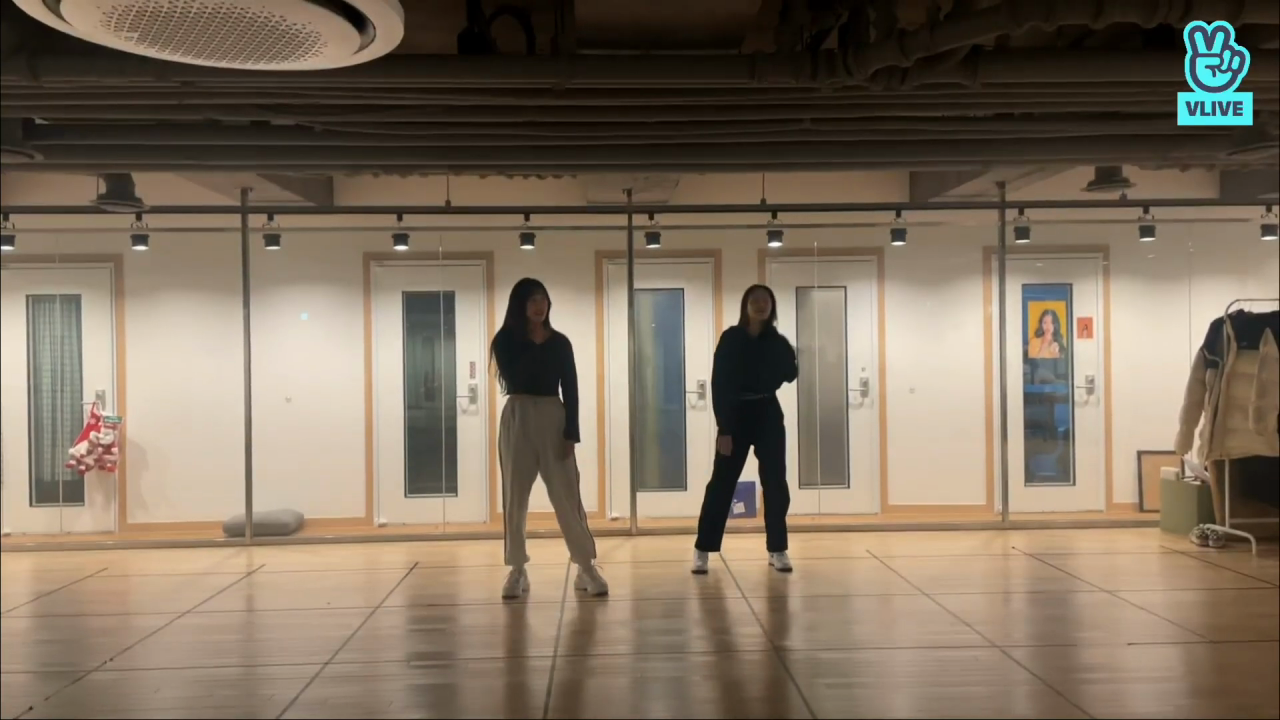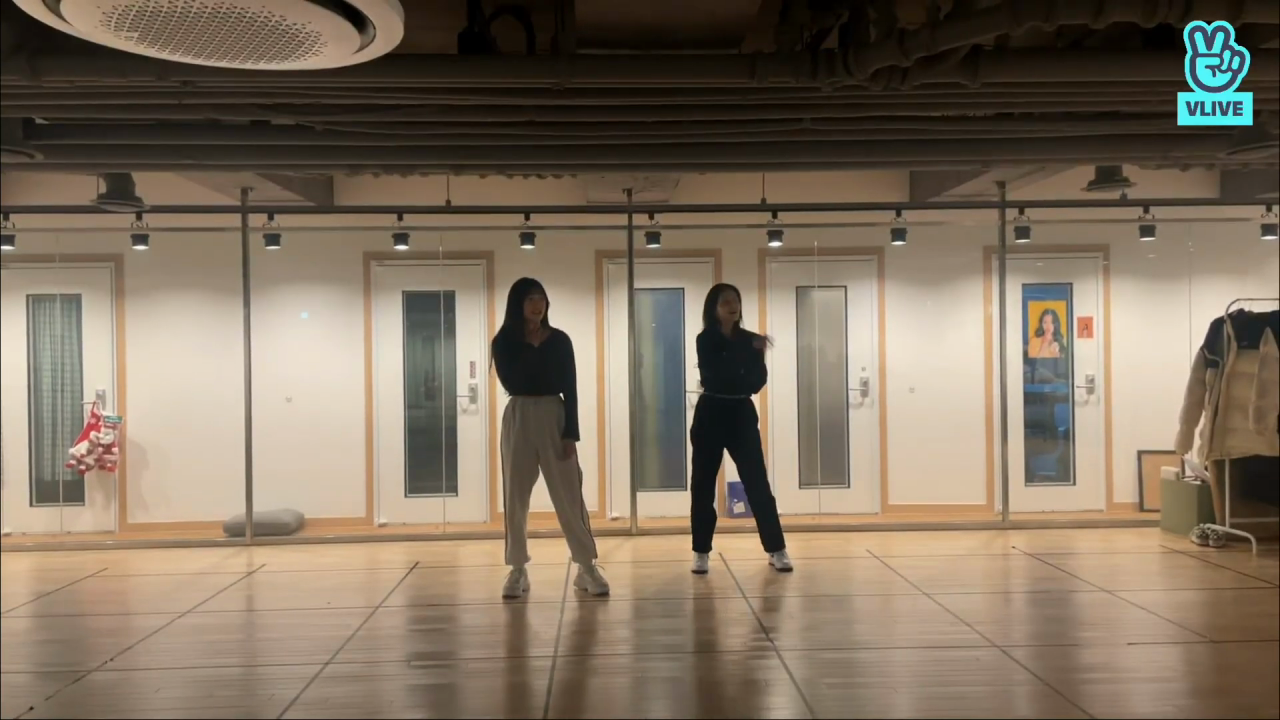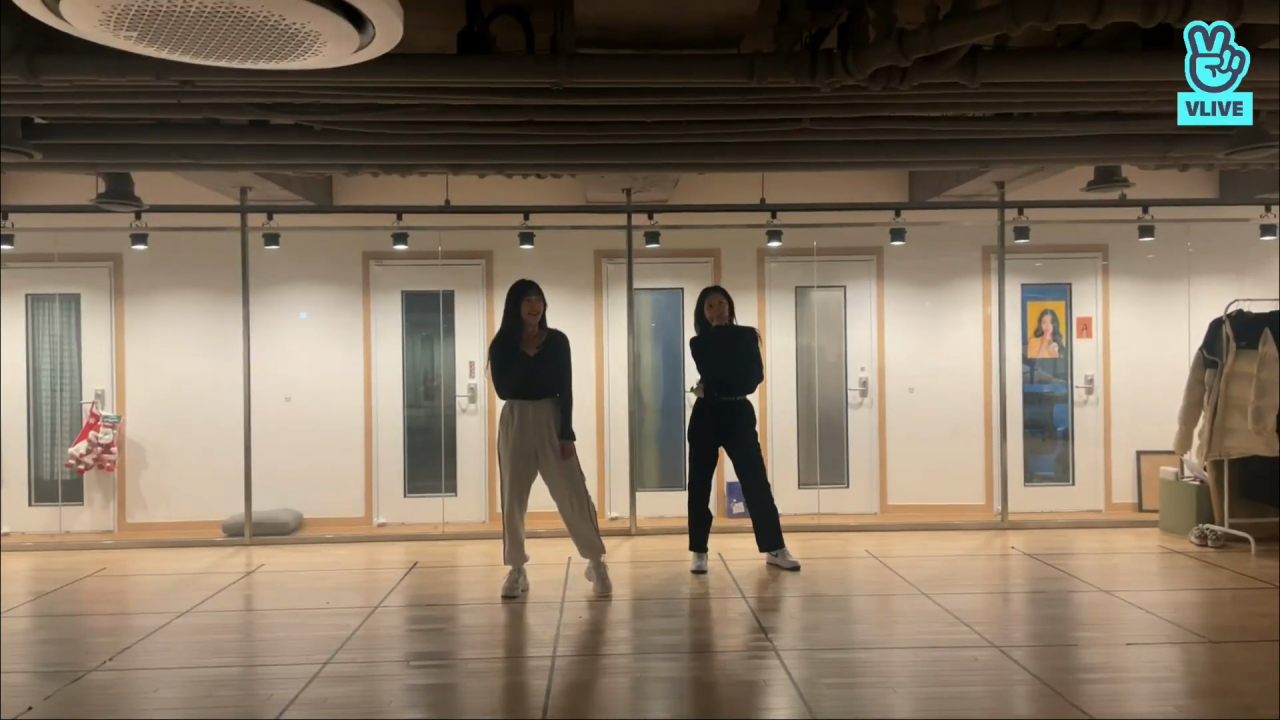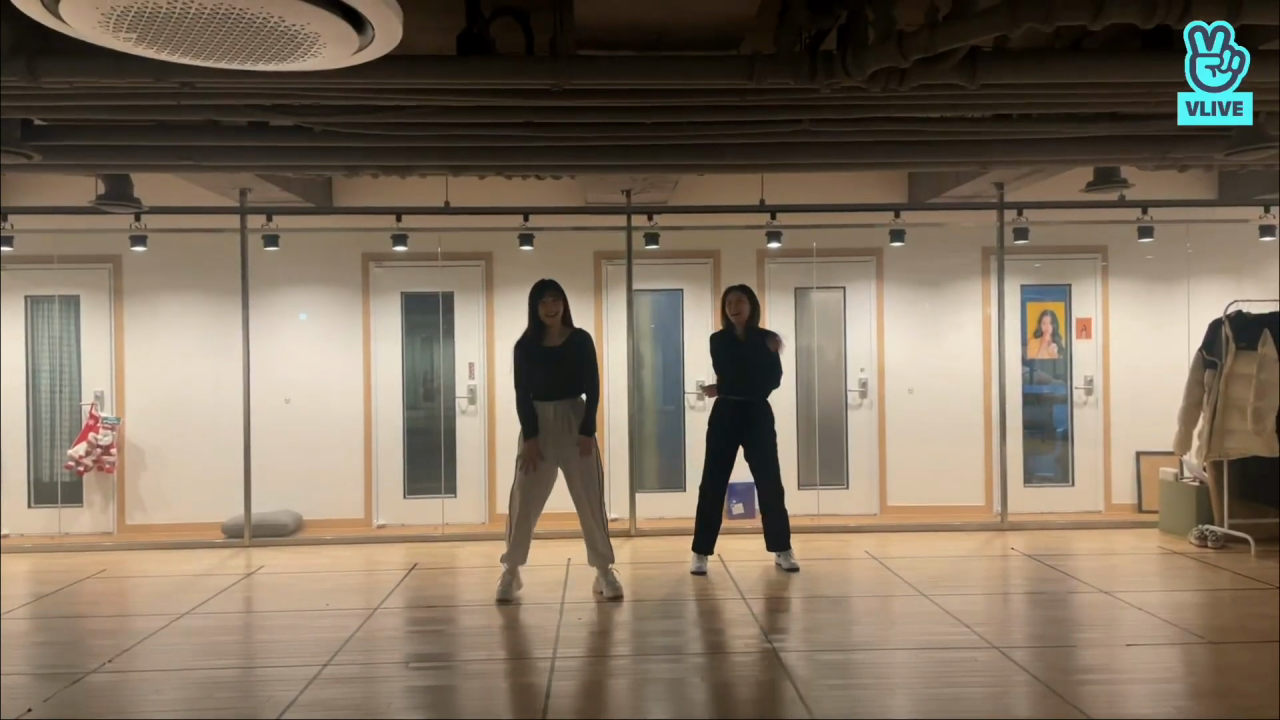
dt=0.5s
person 1, frame 1
left shoulder: (560, 342)
right shoulder: (505, 341)
left elbow: (570, 389)
right elbow: (514, 379)
left wrist: (571, 433)
right wrist: (534, 345)
left hip: (553, 417)
right hip: (517, 418)
left knee: (567, 495)
right knee: (515, 497)
left ankle: (586, 567)
right ankle: (517, 570)
person 1, frame 2
left shoulder: (559, 340)
right shoulder: (504, 341)
left elbow: (570, 388)
right elbow: (510, 382)
left wrist: (571, 433)
right wrist: (530, 347)
left hip: (554, 417)
right hip: (518, 418)
left knee: (569, 494)
right knee: (516, 496)
left ankle: (587, 567)
right ankle: (518, 570)
person 1, frame 3
left shoulder: (557, 341)
right shoulder: (502, 345)
left elbow: (565, 389)
right elbow: (503, 389)
left wrist: (567, 434)
right wrist: (525, 355)
left hip: (550, 419)
right hip: (515, 422)
left knee: (573, 492)
right knee: (513, 497)
left ankle: (596, 562)
right ankle: (516, 570)
person 1, frame 4
left shoulder: (581, 340)
right shoulder: (526, 346)
left elbow: (592, 388)
right elbow: (521, 394)
left wrist: (587, 429)
right wrist: (529, 436)
left hip: (575, 421)
right hip: (539, 424)
left knee: (590, 499)
right knee: (524, 500)
left ankle: (604, 571)
right ankle: (511, 571)
person 2, frame 1
left shoulder: (775, 343)
right shoulder: (730, 338)
left elbow: (790, 374)
right elbow: (720, 385)
left wrist: (771, 334)
right wrist: (723, 428)
left hip: (767, 414)
right hip: (736, 414)
left knee: (775, 485)
right knee: (721, 483)
left ankle: (777, 550)
right ankle: (703, 550)
person 2, frame 2
left shoulder: (752, 340)
right shoulder: (706, 340)
left elbow: (758, 381)
right elbow: (715, 373)
right wrist: (748, 351)
left hip: (741, 413)
right hip: (710, 413)
left knee: (757, 483)
right knee: (703, 485)
left ankle: (776, 550)
right ankle: (701, 552)
person 2, frame 3
left shoulder: (746, 336)
right shoulder: (699, 343)
left elbow: (755, 377)
right elbow: (711, 373)
left wrist: (714, 388)
right wrist: (718, 332)
left hip: (739, 413)
right hip: (707, 415)
left knee: (756, 481)
right knee: (699, 485)
left ankle: (776, 549)
right ankle: (699, 552)
person 2, frame 4
left shoulder: (767, 339)
right shoulder: (719, 341)
left elbow: (772, 379)
right elbow: (730, 376)
left wrist: (728, 388)
right wrist: (766, 352)
left hip: (758, 415)
right hip: (725, 416)
left knee: (770, 485)
right knee: (712, 486)
left ankle: (783, 551)
right ankle: (701, 553)
